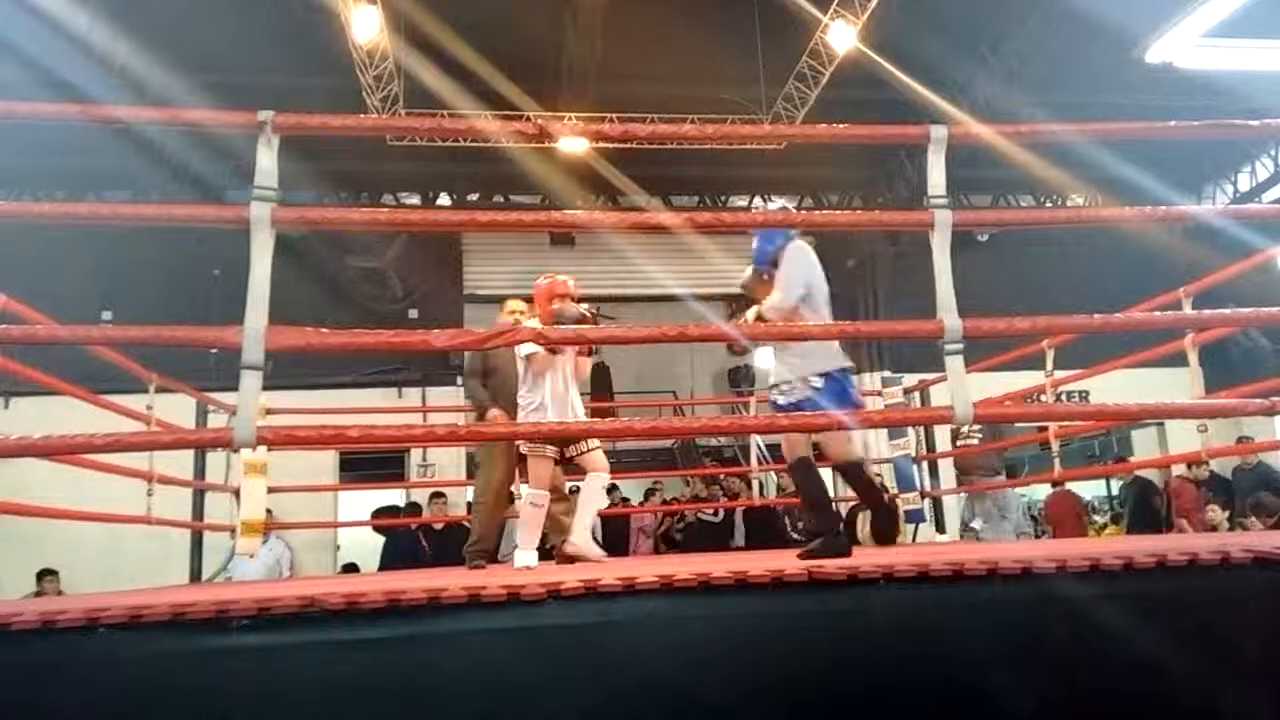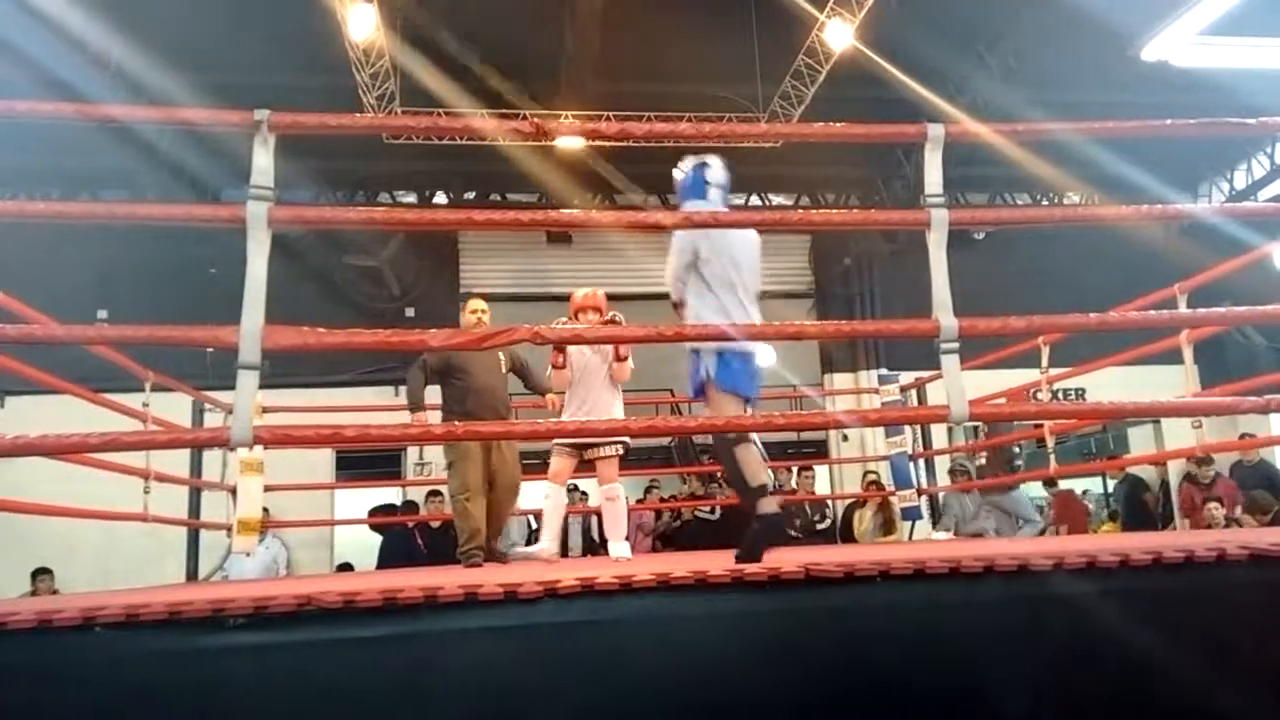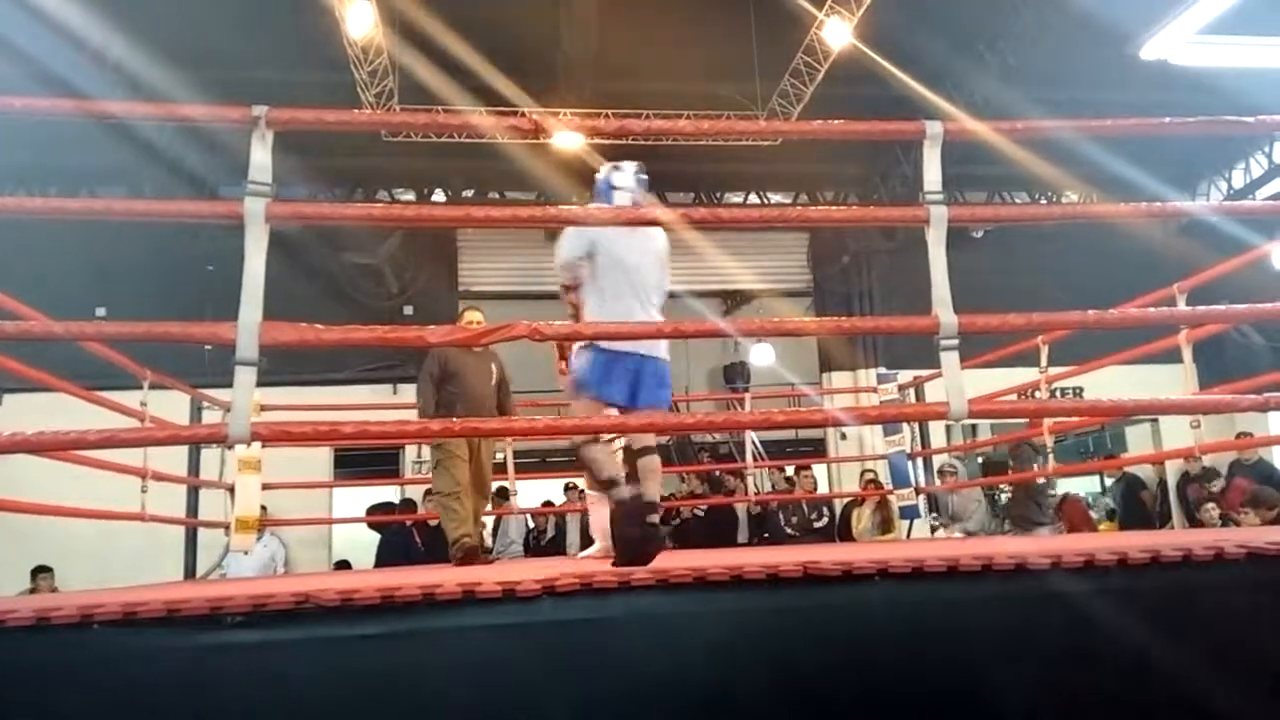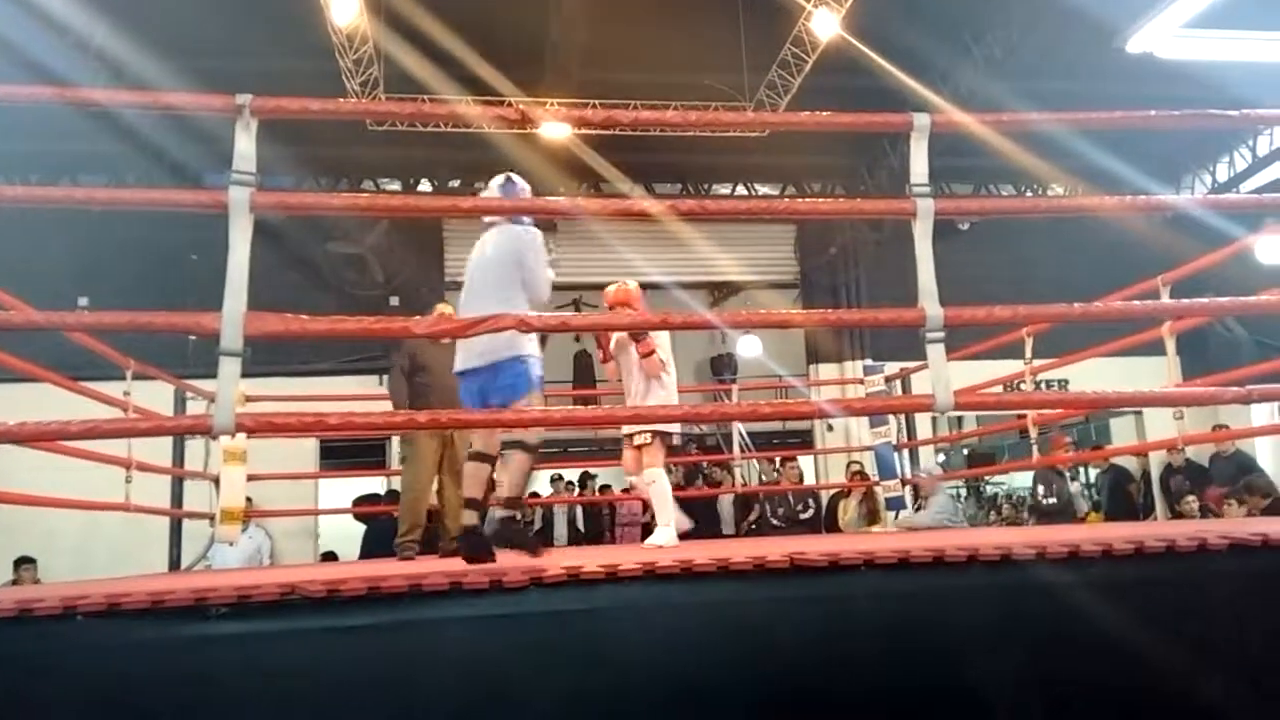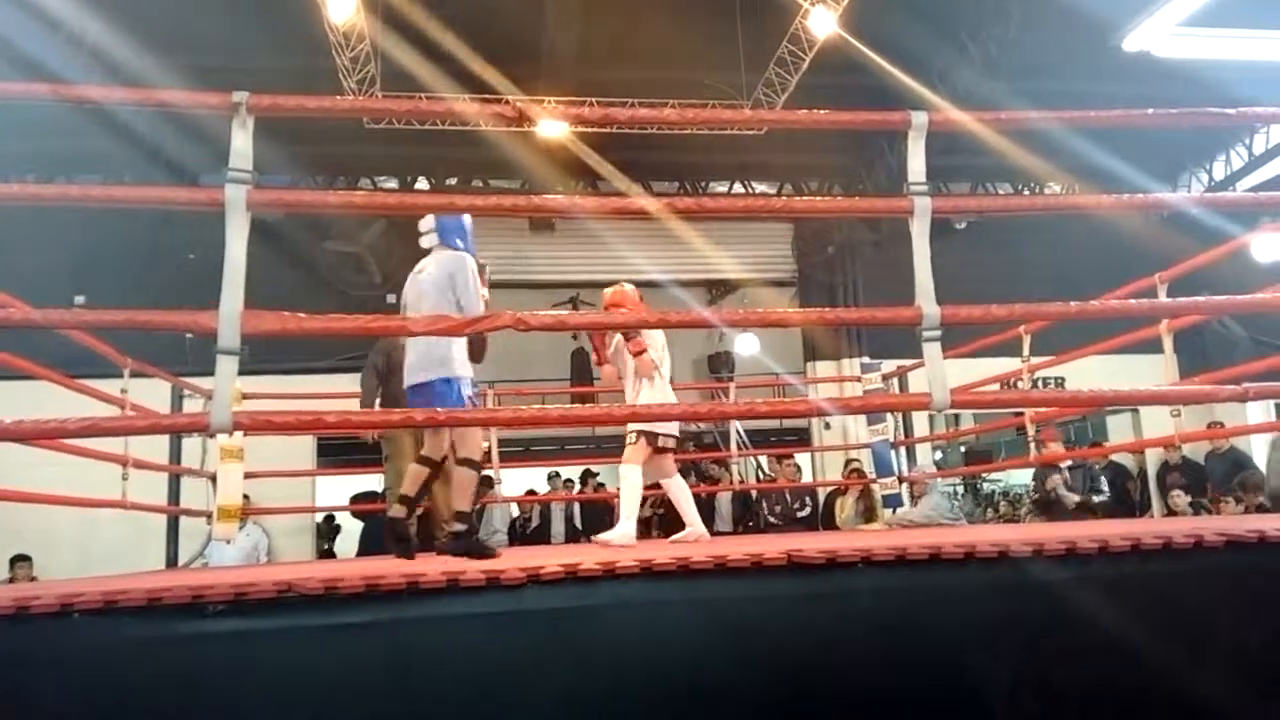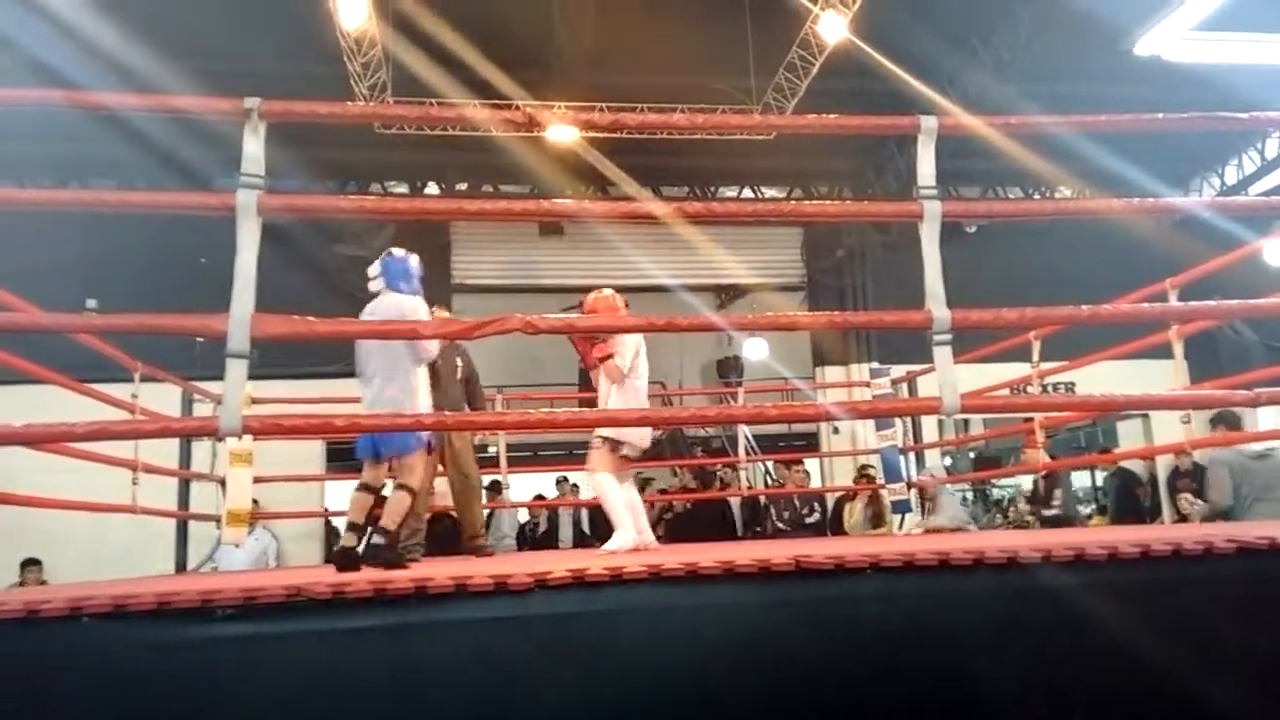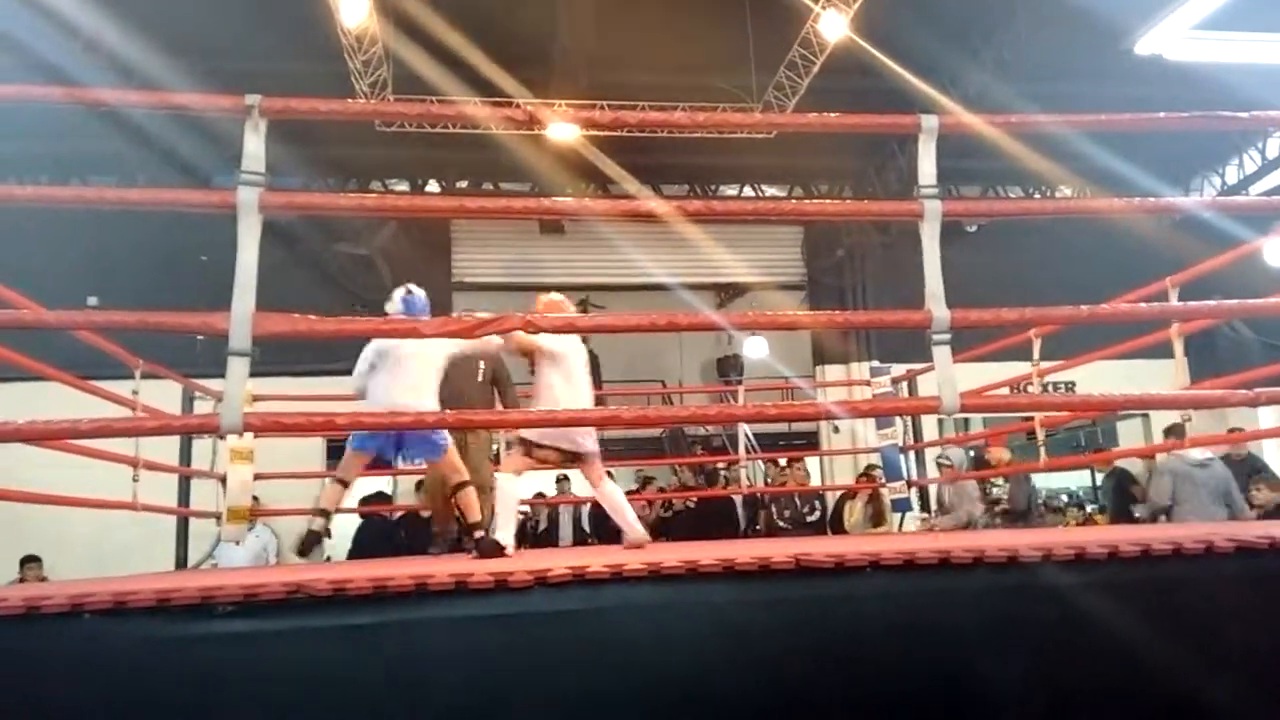
dt=0.5s
person 1, frame 1
left shoulder: (797, 252)
right shoulder: (777, 269)
left elbow: (781, 308)
right elbow: (769, 310)
left wrist: (755, 311)
left hip: (820, 370)
right hip: (788, 376)
left knee: (838, 452)
right knee: (795, 457)
left ankle: (880, 506)
right ankle: (829, 533)
person 1, frame 2
left shoulder: (694, 216)
right shoulder: (746, 231)
left elbow: (677, 280)
left wrist: (684, 303)
left hip: (716, 339)
right hip: (744, 337)
left knee: (728, 429)
right knee: (733, 431)
left ankle: (768, 517)
right ankle: (768, 513)
person 1, frame 3
left shoulder: (590, 222)
right shoulder: (657, 236)
left elbow: (566, 260)
left wrist: (576, 290)
left hip: (608, 339)
right hip: (649, 343)
right knee: (643, 436)
left ankle: (622, 502)
right ankle: (652, 523)
person 1, frame 4
left shoulder: (481, 247)
right shoulder: (526, 236)
right elbow: (540, 295)
right wrist: (546, 269)
left hip: (473, 350)
right hip: (510, 347)
left knee: (484, 442)
right knee: (527, 430)
left ankle: (470, 529)
right ankle: (507, 519)
person 1, frame 5
left shoulder: (417, 274)
right shoulder: (460, 264)
right elbow: (475, 315)
right wrist: (482, 292)
left hip: (418, 371)
right hip: (446, 368)
left knee: (434, 450)
right knee: (469, 446)
left ankle: (397, 521)
right ankle: (461, 533)
person 1, frame 6
left shoulder: (367, 314)
right shoulder: (411, 304)
right elbow: (427, 351)
right wrist: (435, 334)
left hip: (374, 406)
right hip: (407, 404)
left knee: (371, 476)
right knee: (411, 477)
left ankle: (347, 546)
right ankle: (380, 542)
person 1, frame 7
left shoulder: (382, 342)
right shoulder: (443, 339)
left elbow: (358, 384)
right elbow: (483, 343)
right wrist: (499, 340)
left hip: (380, 415)
right hip: (420, 415)
left knee: (345, 472)
right knee: (457, 475)
left ankle: (315, 530)
right ankle: (481, 539)
person 2, frame 1
right shoulder: (531, 331)
left elbow: (581, 372)
right elbow: (539, 365)
left hip: (572, 416)
right hip: (539, 417)
left knee: (599, 467)
right knee: (539, 482)
left ankle: (579, 537)
right ankle: (525, 550)
person 2, frame 2
left shoulder: (612, 342)
right shoulder: (568, 344)
left elbow: (622, 376)
right elbow: (560, 383)
left wrist: (619, 341)
right wrist: (558, 348)
left hip: (607, 422)
right hip: (573, 423)
left knee: (608, 480)
right knee: (555, 477)
left ankle: (618, 543)
right ankle: (548, 544)
person 2, frame 3
left shoulder: (619, 344)
right shoulder: (579, 349)
left elbow: (629, 375)
right elbow: (571, 380)
right wrist: (563, 354)
left hip: (620, 419)
right hip: (594, 418)
left knee: (625, 472)
right knee: (593, 482)
left ankle: (641, 524)
right ankle: (603, 541)
person 2, frame 4
left shoulder: (654, 328)
right shoulder: (618, 336)
left elbow: (655, 368)
right elbow: (613, 374)
left wrist: (640, 336)
right wrist: (602, 343)
left hip: (658, 406)
right hip: (635, 409)
left knee: (650, 465)
right knee: (631, 469)
left ankle: (665, 528)
right ankle: (675, 518)
person 2, frame 5
left shoulder: (649, 329)
right shoulder: (618, 339)
left elbow: (648, 368)
right elbow: (609, 378)
left wrist: (631, 337)
right wrist: (599, 347)
left hip: (654, 406)
right hip: (641, 409)
left knee: (631, 461)
right knee: (667, 472)
left ankle: (625, 528)
right ankle: (695, 527)
person 2, frame 6
left shoulder: (627, 334)
right shoulder: (612, 337)
left elbow: (616, 374)
right elbow: (601, 382)
left wrist: (599, 343)
right wrist: (586, 352)
left knee: (598, 470)
right knee: (619, 479)
left ankle: (625, 532)
right ankle: (644, 536)
person 2, frame 7
left shoulder: (552, 337)
right shoulder: (574, 343)
left elbow: (525, 342)
right wrist: (532, 355)
right hip: (580, 422)
left knee: (508, 470)
right knee: (599, 480)
left ankle: (503, 538)
right ankle: (634, 530)
person 3, frame 1
right shoulder: (486, 347)
right elbow: (471, 380)
right wrist: (487, 408)
left knee: (552, 486)
right knee: (491, 491)
right ankle: (479, 552)
person 3, frame 2
left shoulder: (500, 348)
right shoulder: (449, 347)
left elbow: (524, 369)
right elbow: (418, 372)
left wrist: (545, 392)
right wrist: (417, 407)
left knee: (507, 486)
right knee: (468, 490)
left ankle: (490, 543)
right ankle: (471, 550)
person 3, frame 3
left shoulder: (492, 358)
right shoulder: (443, 352)
left elbow: (503, 392)
right elbow: (426, 385)
right wrist: (427, 418)
left hip: (483, 435)
left knee: (479, 491)
right knee: (452, 488)
left ankle: (472, 547)
right ankle: (461, 544)
person 3, frame 4
left shoulder: (458, 350)
right shoulder: (413, 345)
right elbow: (397, 378)
right wrist: (402, 410)
left hip: (455, 427)
right hip: (422, 426)
left knee: (455, 484)
right knee: (416, 483)
left ankle: (451, 541)
right ankle: (407, 542)
person 3, frame 5
right shoulder: (389, 344)
right elbow: (370, 377)
right hip: (398, 424)
left knee: (442, 478)
right knee: (400, 481)
left ankle: (446, 534)
person 3, frame 6
left shoulder: (459, 352)
left elbow: (473, 388)
left hip: (456, 428)
left knee: (468, 482)
left ankle: (474, 540)
right ankle: (411, 544)
person 3, frame 7
left shoulder: (491, 357)
left elbow: (506, 388)
left hip: (479, 431)
left knee: (480, 483)
right knee: (438, 483)
right ankle: (443, 535)
